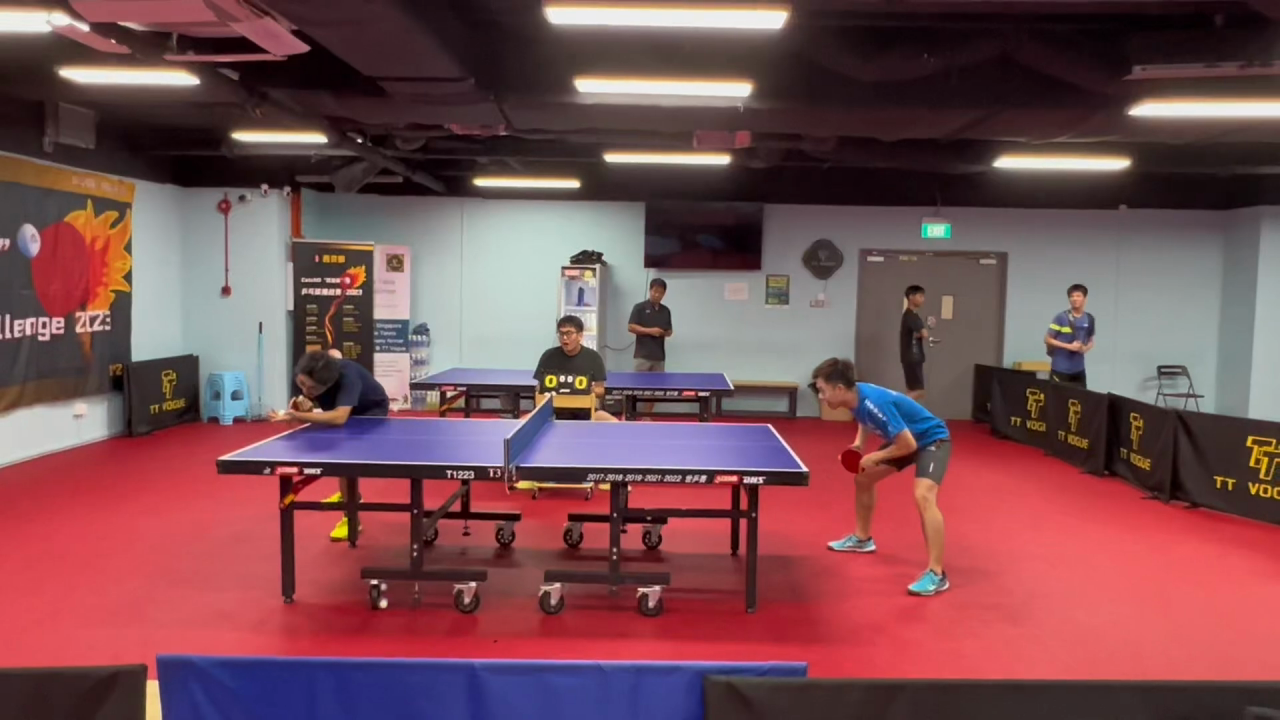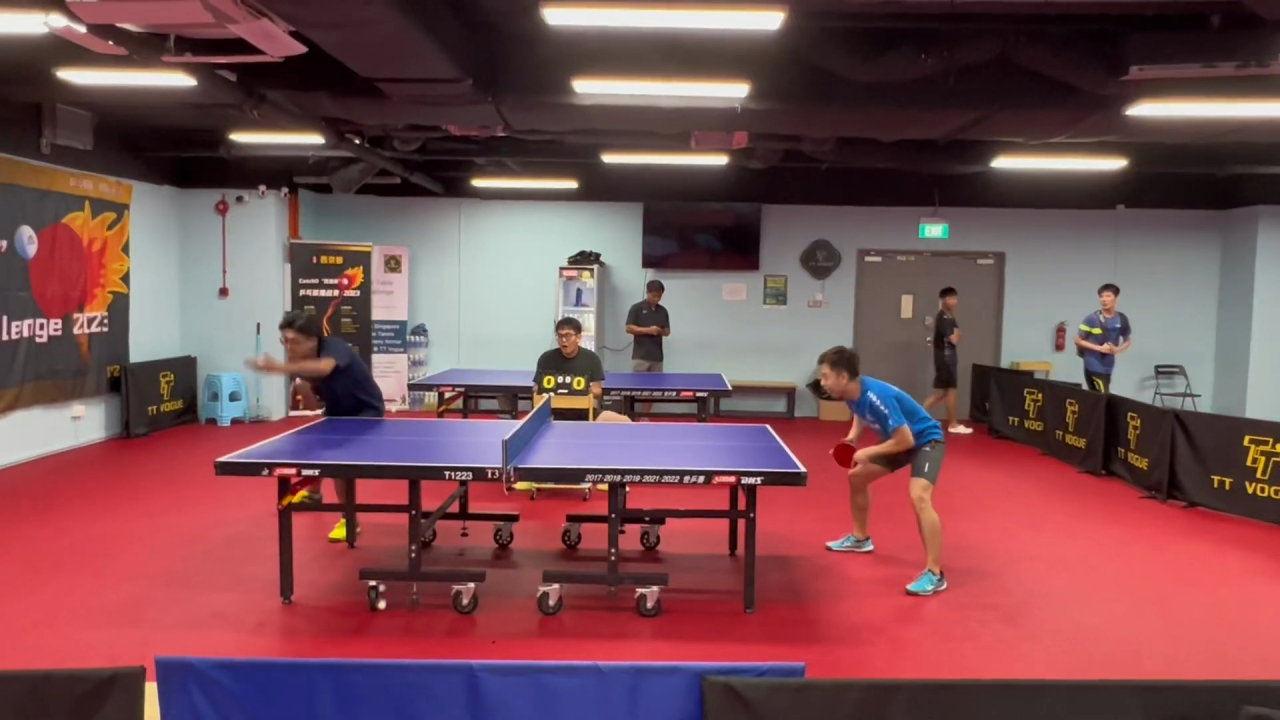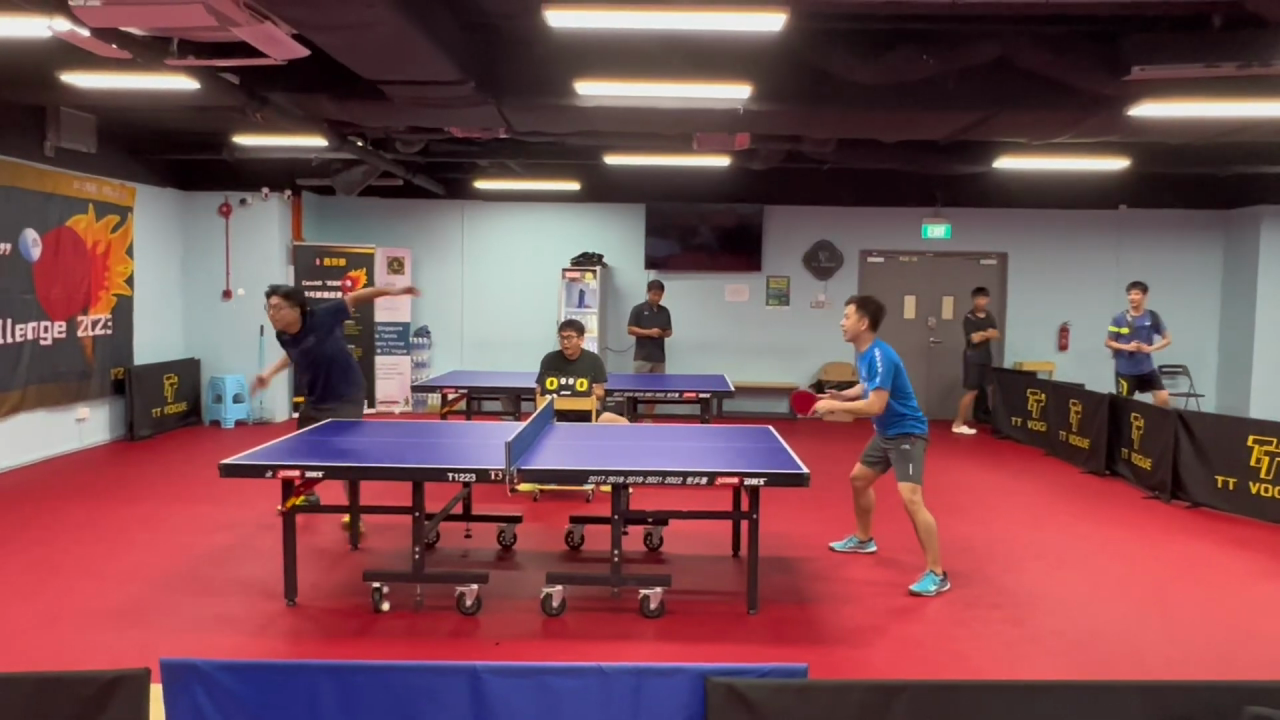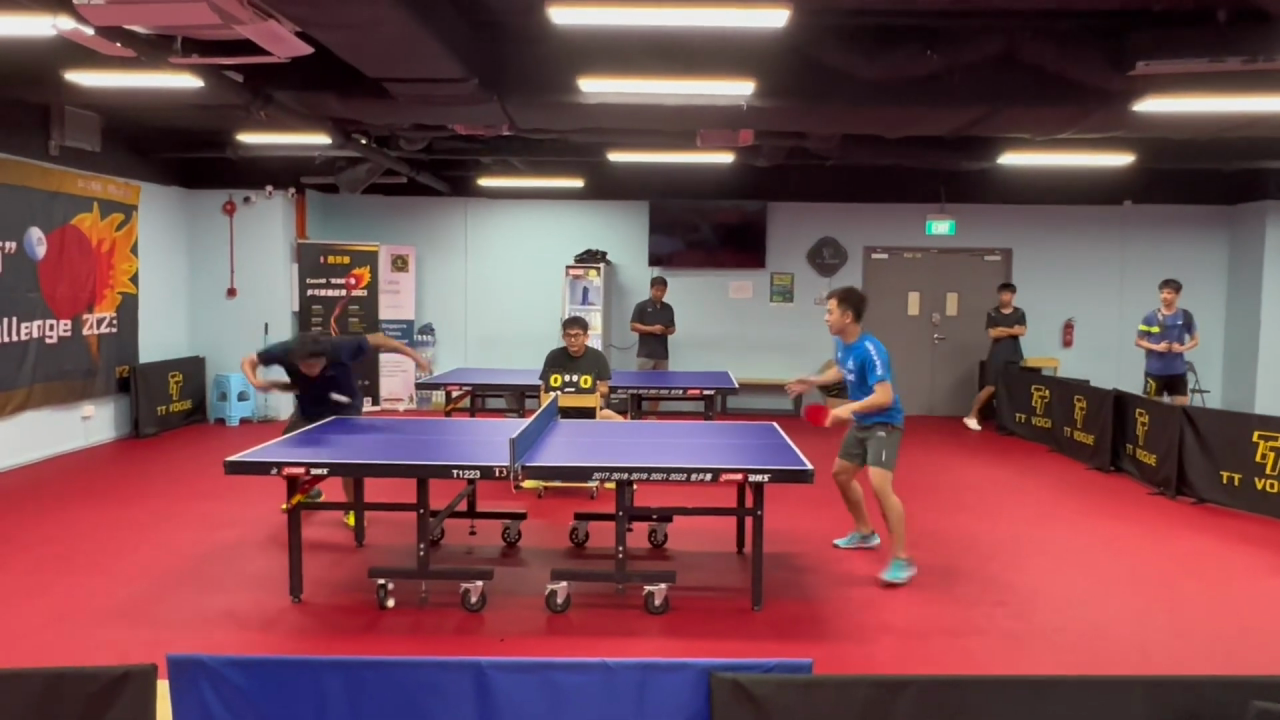
dt=0.4s
person 1, frame 1
left shoulder: (876, 404)
right shoulder: (855, 395)
left elbow: (908, 445)
right elbow: (866, 421)
left wrist: (873, 457)
right wrist: (858, 444)
left hip: (932, 440)
right hip: (905, 438)
left knee: (923, 496)
right knee: (863, 477)
left ankle: (936, 574)
right ankle: (862, 538)
person 1, frame 2
left shoulder: (879, 398)
right shoulder: (851, 392)
left elbow: (906, 441)
right elbow: (861, 416)
left wrist: (868, 452)
right wrist: (851, 439)
left hip: (926, 440)
right hip: (899, 439)
left knee: (919, 496)
right knee: (856, 476)
left ankle: (934, 574)
right ankle: (860, 538)
person 1, frame 3
left shoulder: (881, 356)
right shoulder: (863, 353)
left elbow: (876, 406)
left wrist: (833, 405)
right wrist: (841, 395)
left hip: (907, 433)
right hip: (885, 433)
left knee: (911, 499)
right knee: (859, 479)
left ankle: (937, 573)
right ankle: (864, 539)
person 1, frame 4
left shoulder: (871, 350)
right shoulder: (843, 344)
left elbow: (886, 397)
left wrist: (847, 409)
right wrist: (811, 381)
left hip: (886, 423)
right hip: (862, 423)
left knee: (880, 484)
right knee: (841, 474)
left ankle: (902, 560)
right ankle: (866, 532)
person 2, frame 1
left shoulder: (347, 378)
right shoulder: (306, 378)
left elbow: (339, 417)
left wrist: (298, 416)
right wrist: (305, 406)
left hip: (371, 411)
right hip: (343, 410)
right ankle: (348, 494)
person 2, frame 2
left shoulder: (333, 347)
right shoulder: (299, 361)
left elbow: (321, 369)
right elbow: (310, 401)
left wrist: (279, 368)
right wrist: (304, 390)
left hip: (365, 411)
right hip: (337, 411)
left ankle: (349, 520)
right ankle: (314, 494)
person 2, frame 3
left shoulder: (320, 318)
right shoulder: (283, 334)
left elbow: (355, 298)
left wrist: (391, 290)
right wrist: (270, 372)
left hip: (346, 399)
right hip: (314, 401)
right ankle: (308, 496)
person 2, frame 4
left shoulder: (340, 349)
right shoulder: (284, 352)
left elbow: (378, 340)
right elbow: (249, 361)
left wrist: (414, 356)
right wrist: (256, 381)
left hip: (344, 409)
right hip: (308, 411)
left ankle: (352, 509)
right ankle: (311, 492)
